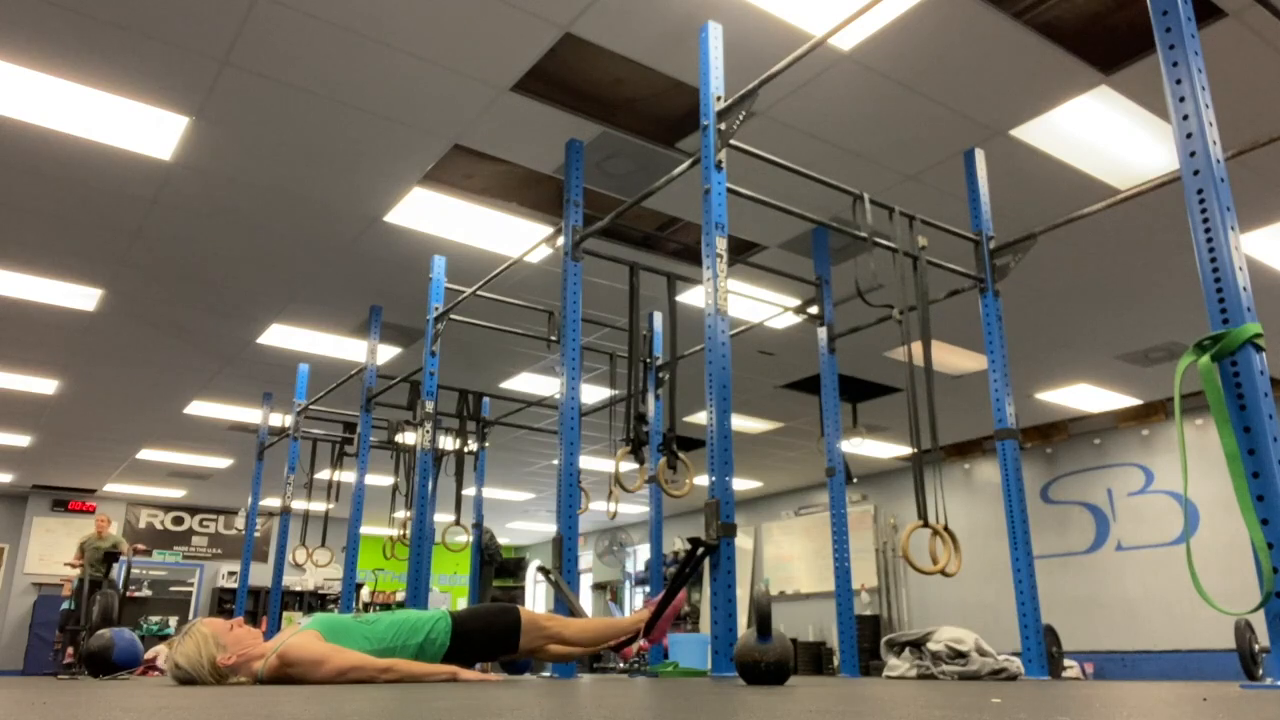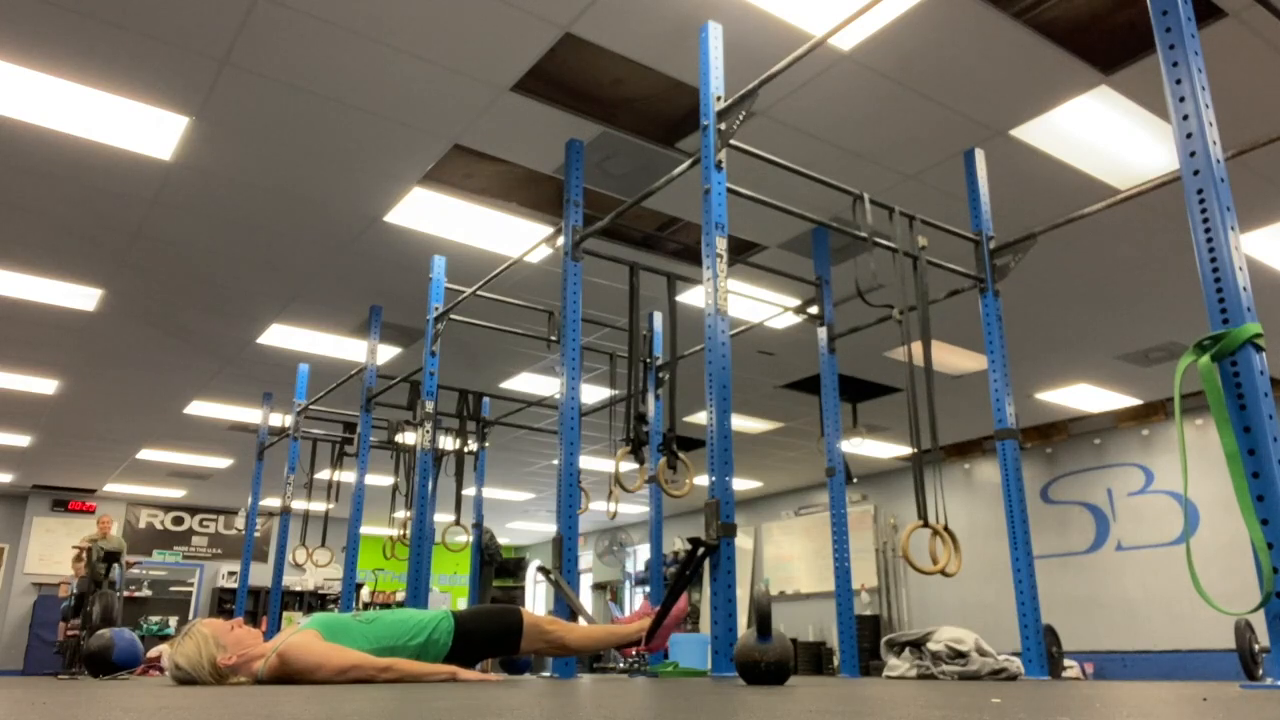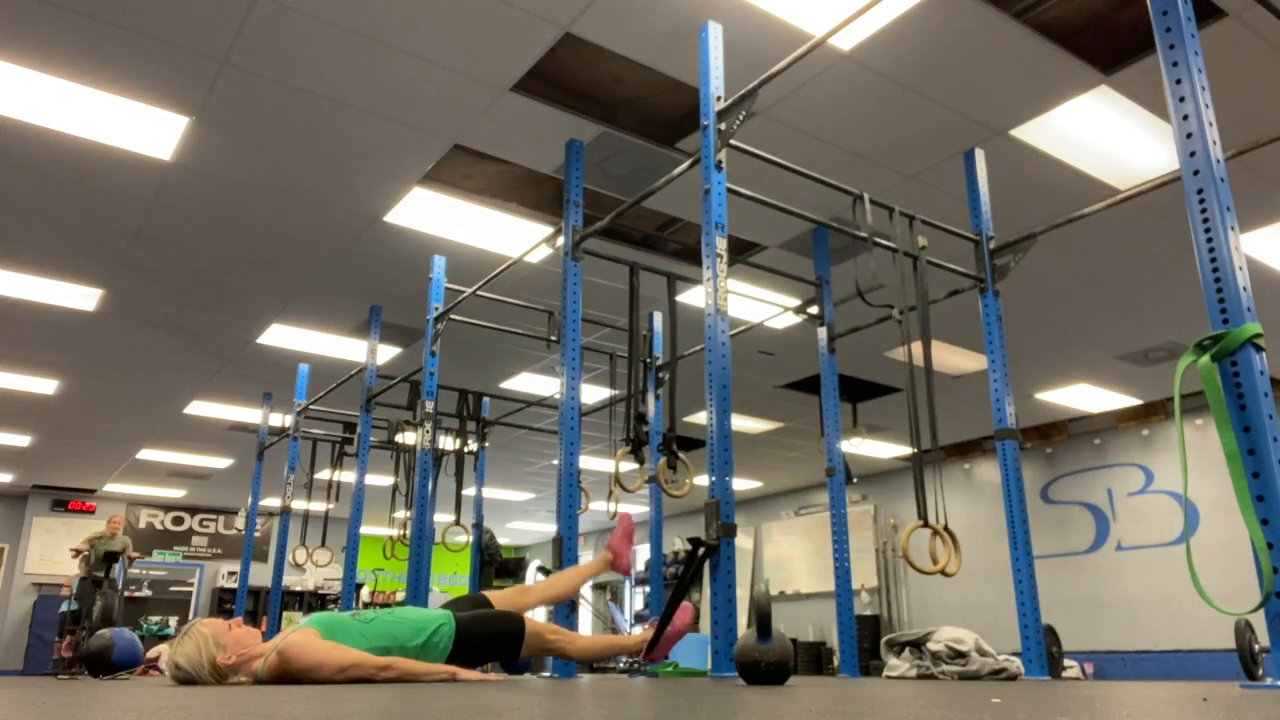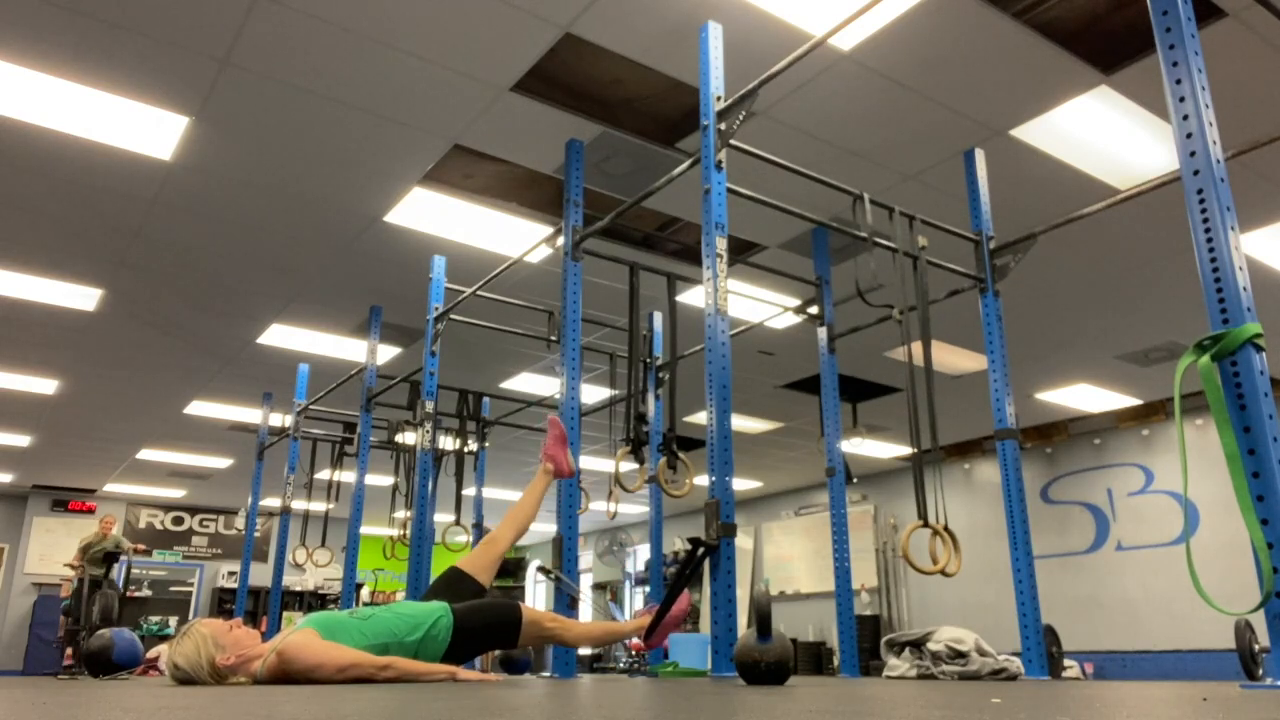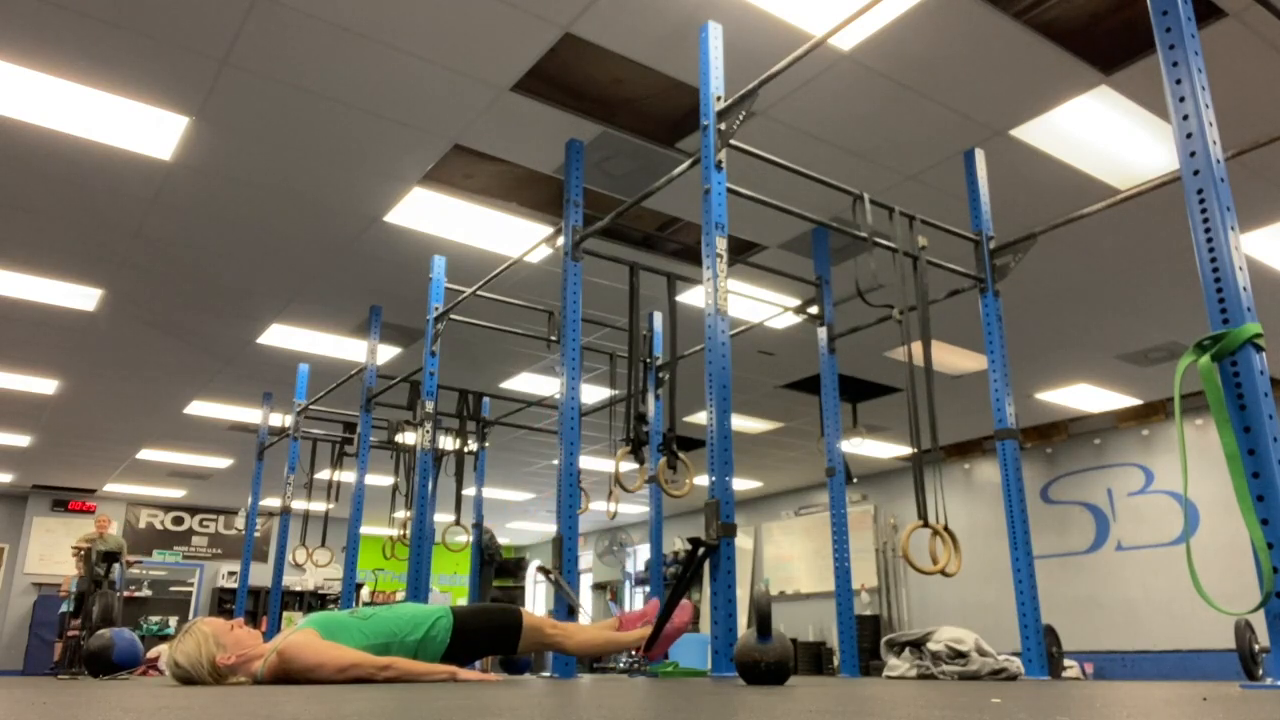
dt=0.7s
person 1, frame 1
left shoulder: (275, 656)
right shoulder: (289, 658)
right elbow: (382, 669)
right wrist: (457, 673)
left hip: (438, 631)
right hip: (444, 637)
left knee: (536, 643)
right knee: (547, 626)
left ankle: (625, 639)
right ankle: (641, 622)
person 1, frame 2
left shoulder: (276, 652)
right shoulder: (290, 658)
right elbow: (381, 668)
right wrist: (457, 673)
left hip: (434, 626)
right hip: (444, 637)
left knee: (541, 634)
right knee: (547, 631)
left ankle: (628, 632)
right ankle: (642, 631)
person 1, frame 3
left shoulder: (278, 652)
right shoulder: (289, 656)
right elbow: (380, 667)
right wrist: (455, 673)
left hip: (435, 621)
right hip: (443, 639)
left knee: (522, 595)
right knee: (551, 635)
left ankle: (610, 557)
right ankle: (647, 641)
person 1, frame 4
left shoulder: (276, 653)
right shoulder: (290, 656)
right elbow: (380, 667)
right wrist: (457, 672)
left hip: (425, 615)
right hip: (441, 631)
left knee: (496, 543)
right knee: (548, 623)
left ankle: (551, 470)
right ankle: (645, 627)
person 1, frame 5
left shoulder: (274, 651)
right shoulder: (289, 657)
right elbow: (381, 668)
right wrist: (457, 674)
left hip: (429, 621)
right hip: (437, 636)
left knee: (539, 622)
right knee: (548, 633)
left ankle: (620, 626)
right ankle: (645, 639)
